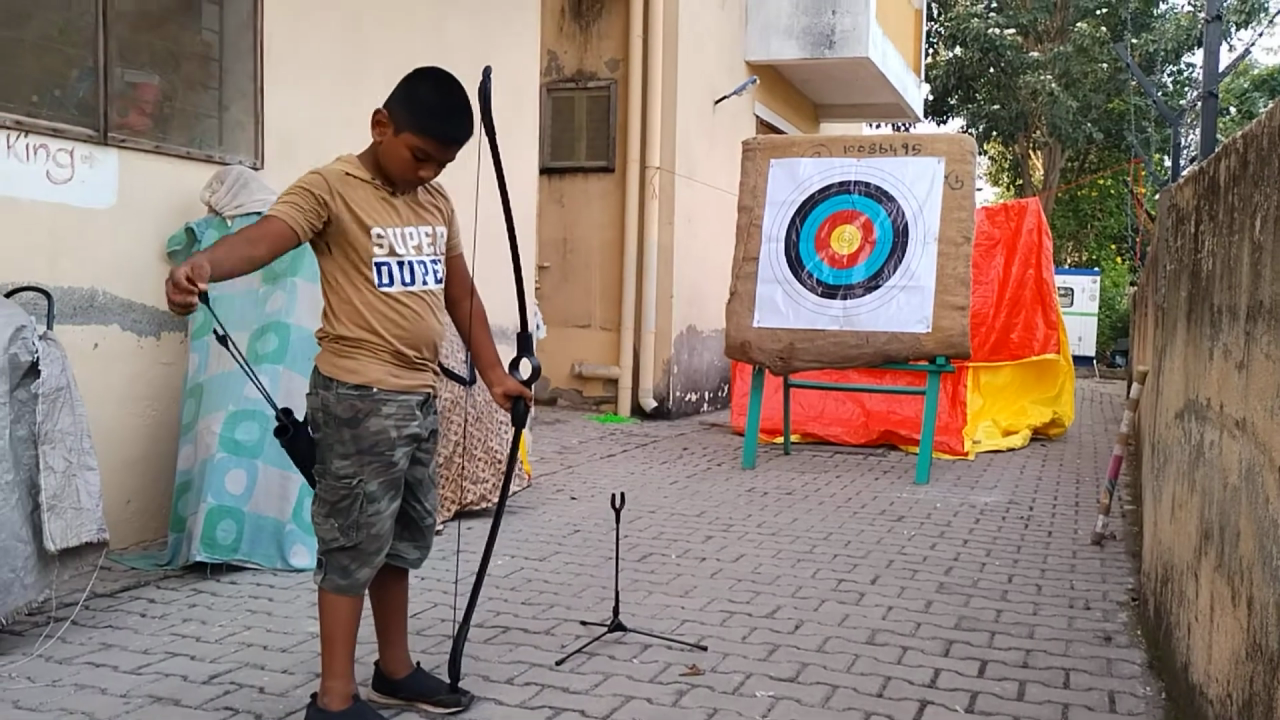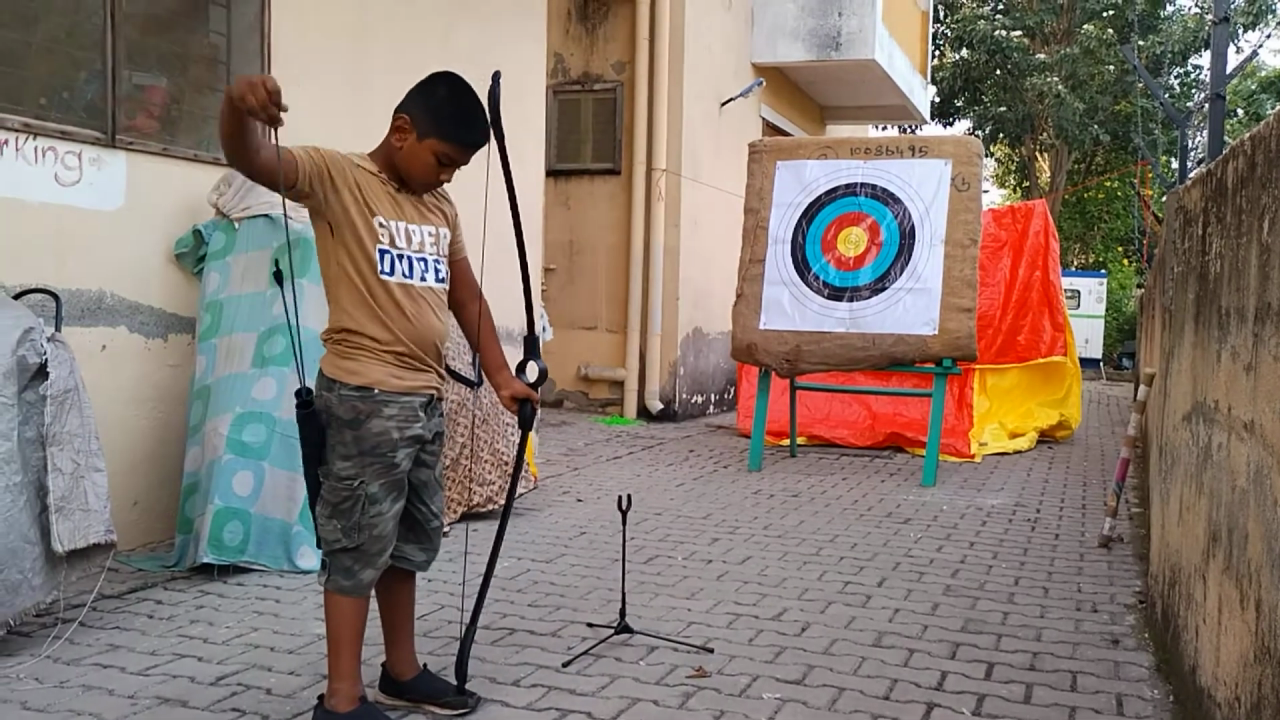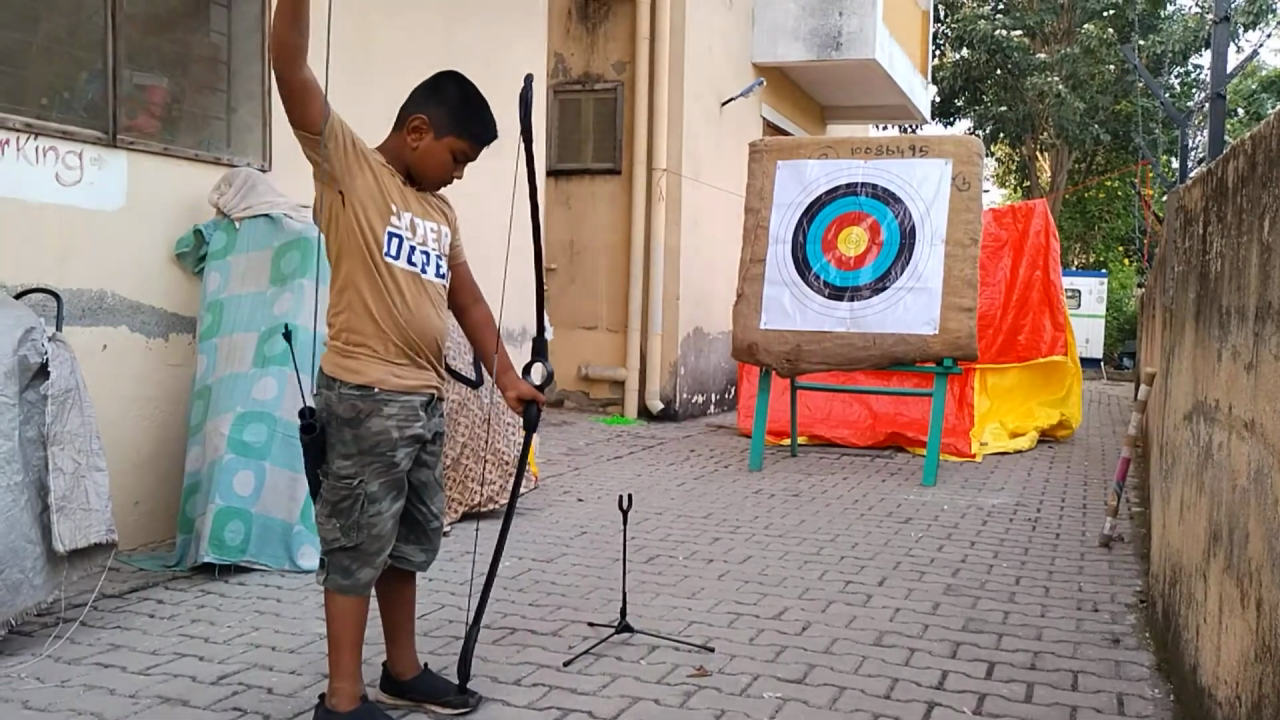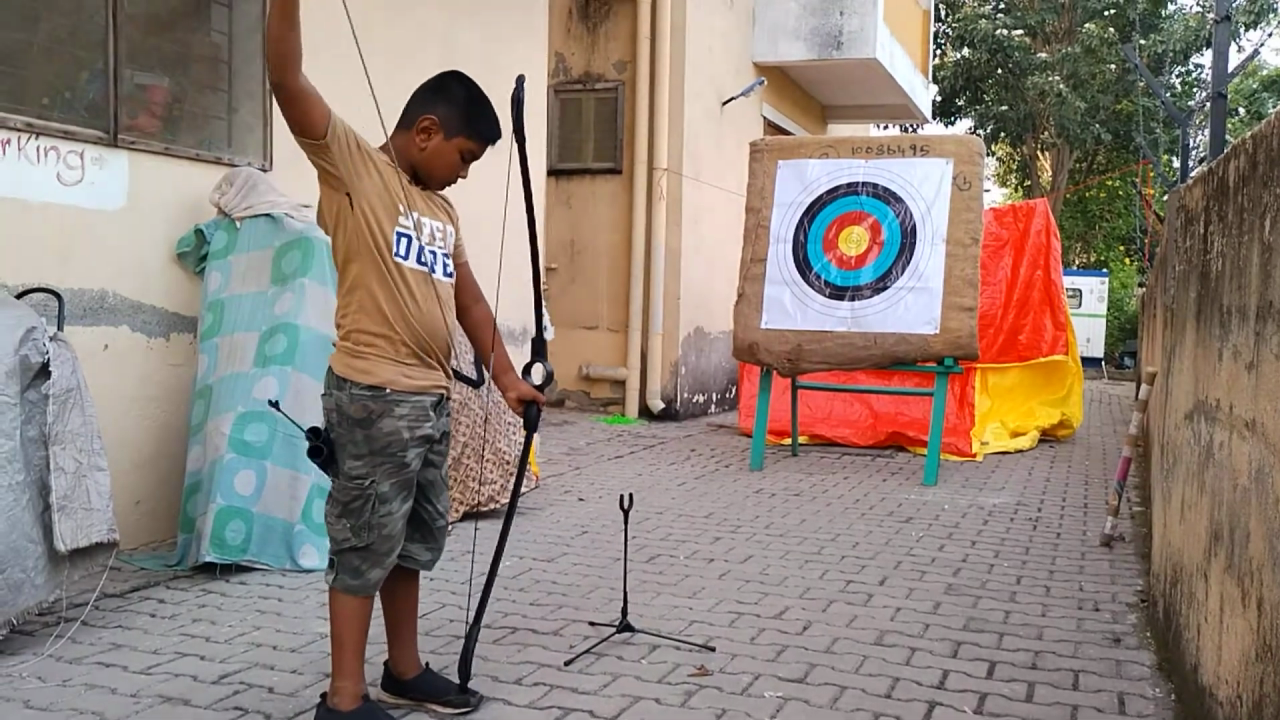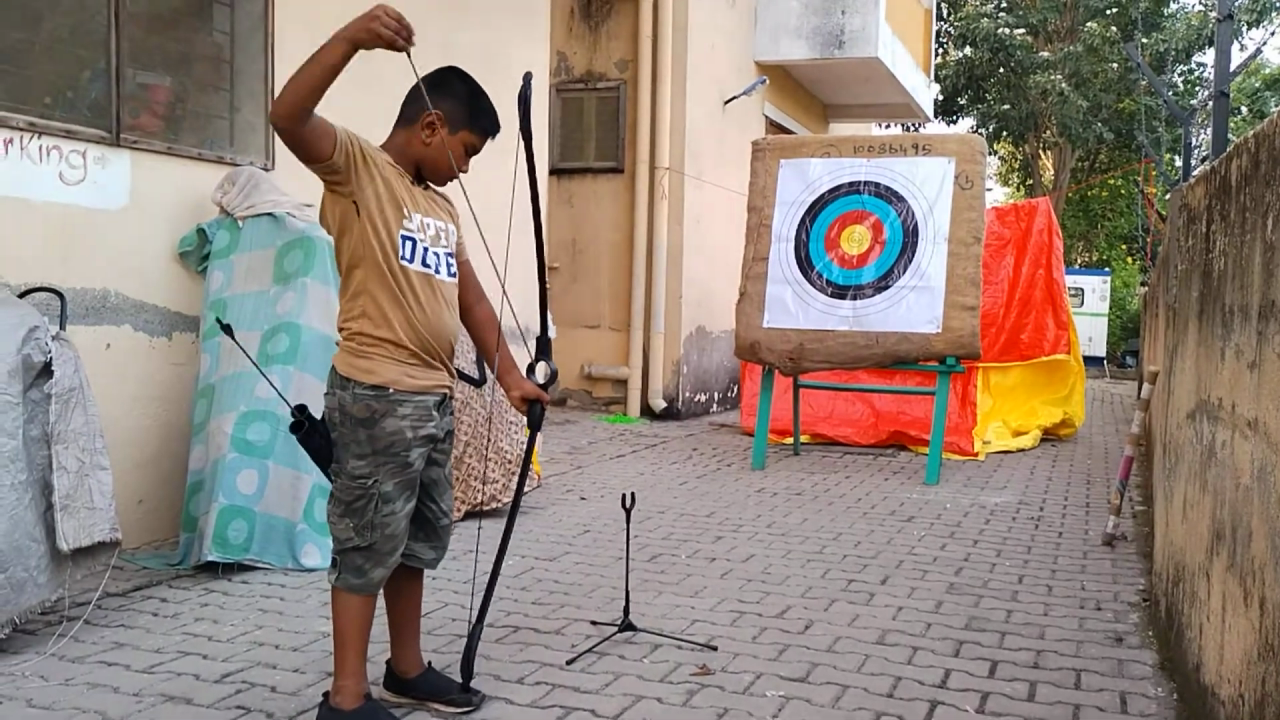
dt=0.4s
person 1, frame 1
left shoulder: (437, 203)
right shoulder: (330, 188)
left elbow: (461, 294)
right elbow: (261, 237)
left wrist: (494, 375)
right wrist: (201, 267)
left hip: (419, 396)
right hip: (357, 397)
left knee: (402, 540)
right knee: (354, 543)
person 1, frame 2
left shoulder: (441, 209)
right shoulder: (337, 178)
left elbow: (466, 297)
right elbow: (253, 159)
left wrist: (503, 377)
right wrist: (240, 103)
left hip: (425, 400)
right hip: (362, 398)
left knee: (409, 541)
right knee: (358, 547)
person 1, frame 3
left shoulder: (438, 209)
right shoulder: (347, 164)
left elbow: (465, 297)
right elbow: (291, 74)
left wrist: (506, 377)
left hip: (424, 398)
right hip: (364, 397)
left knee: (409, 542)
right knee: (357, 545)
person 1, frame 4
left shoulder: (439, 207)
right shoulder: (351, 163)
left elbow: (468, 296)
right elbow: (285, 81)
left wrist: (506, 376)
left hip: (431, 397)
right hip: (373, 397)
left knee: (413, 543)
right knee: (365, 544)
person 1, frame 5
left shoulder: (440, 206)
right shoulder: (357, 167)
left elbow: (471, 295)
right elbow: (288, 119)
left wrist: (509, 376)
left hip: (434, 398)
right hip: (376, 397)
left knee: (417, 541)
right knee: (367, 545)
